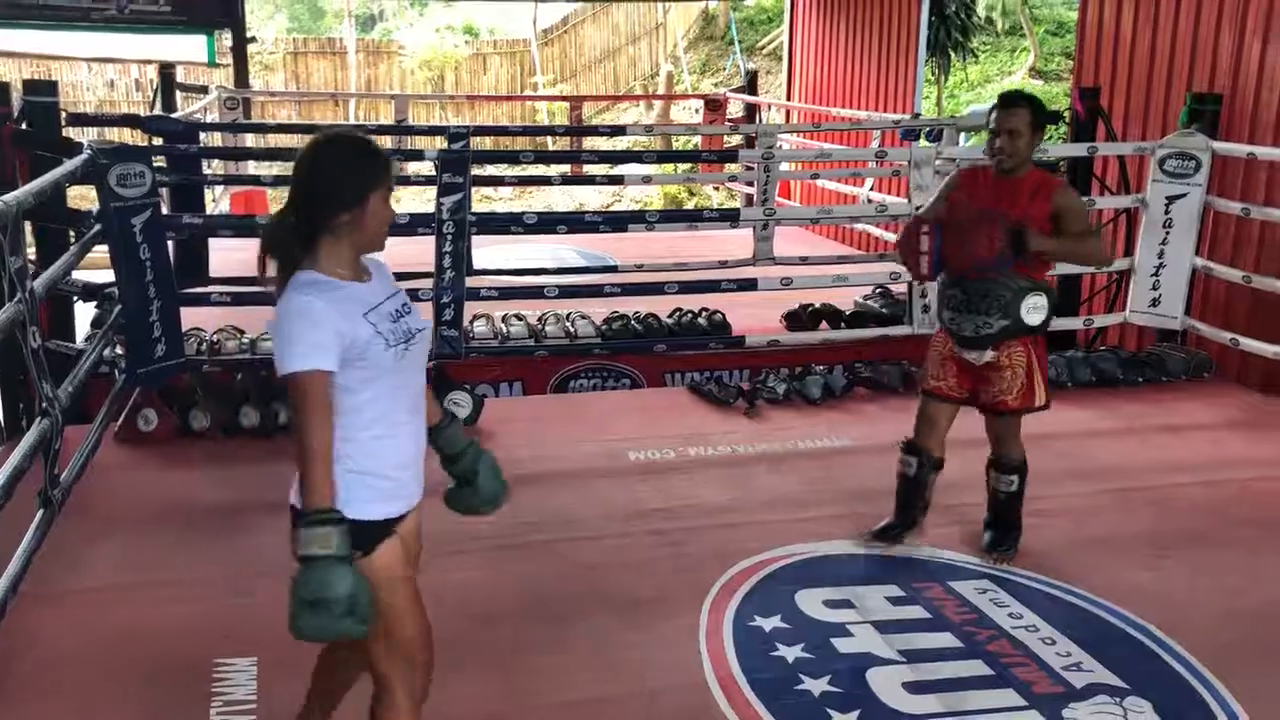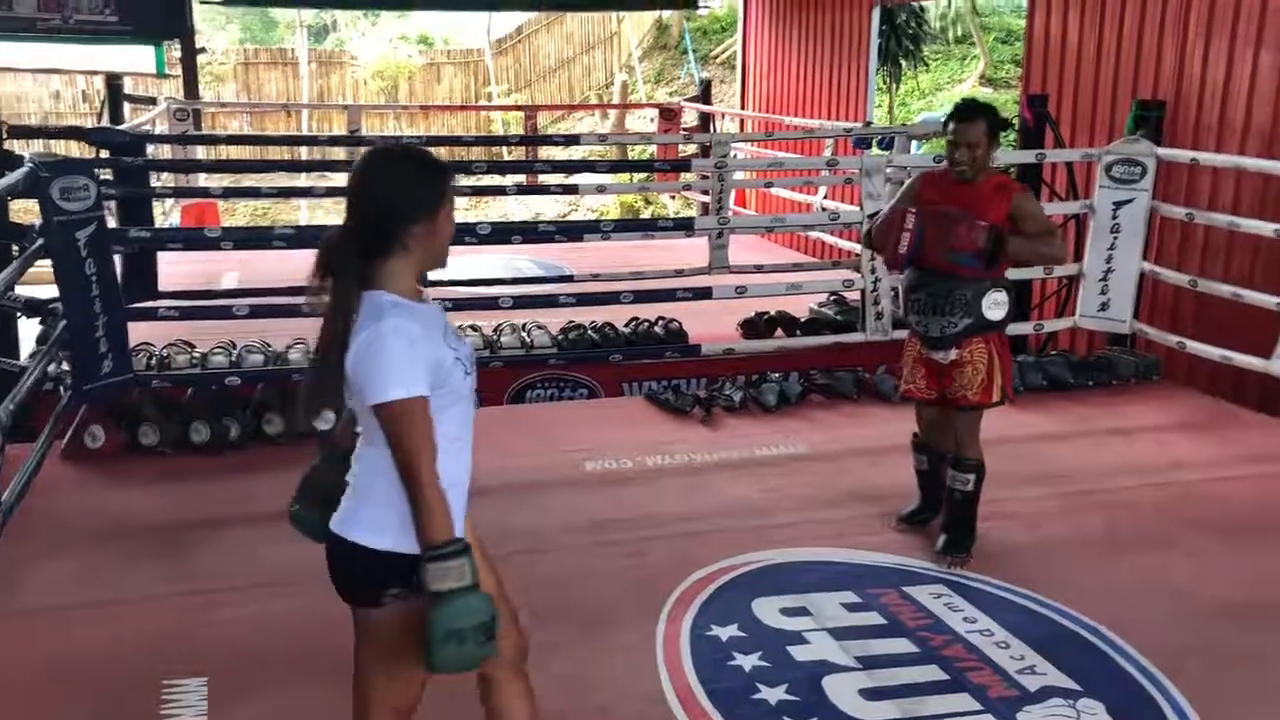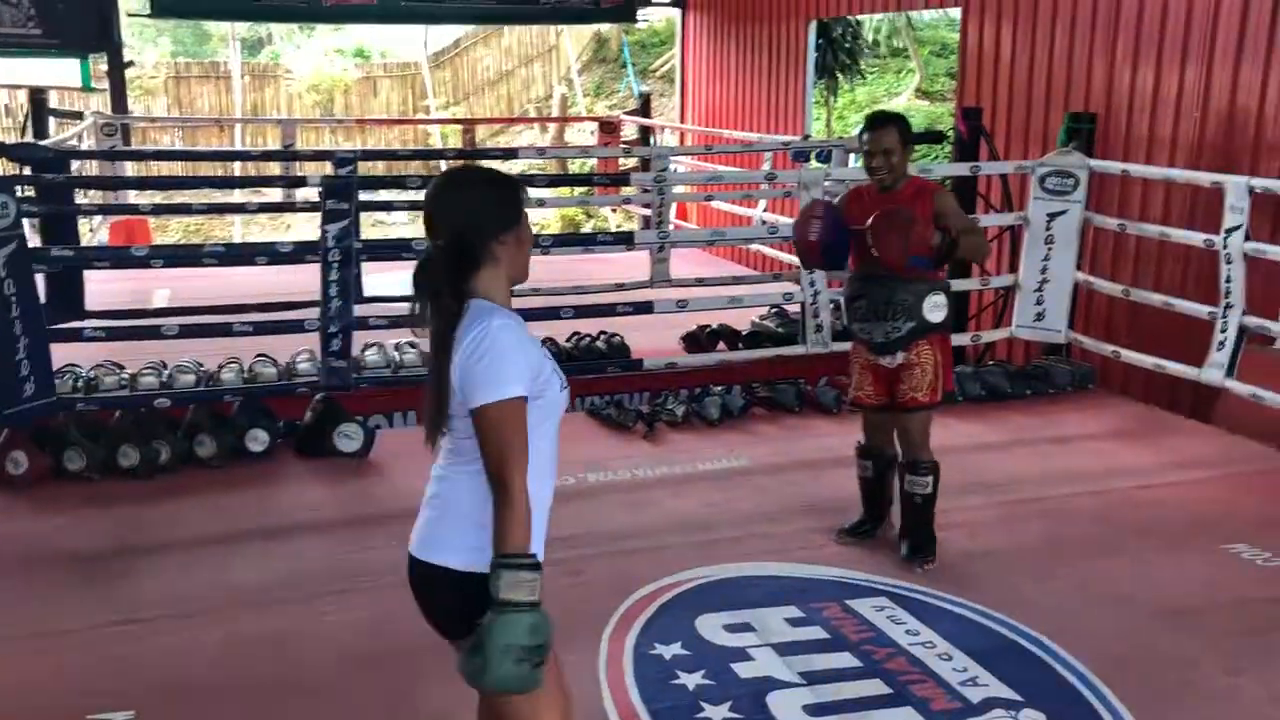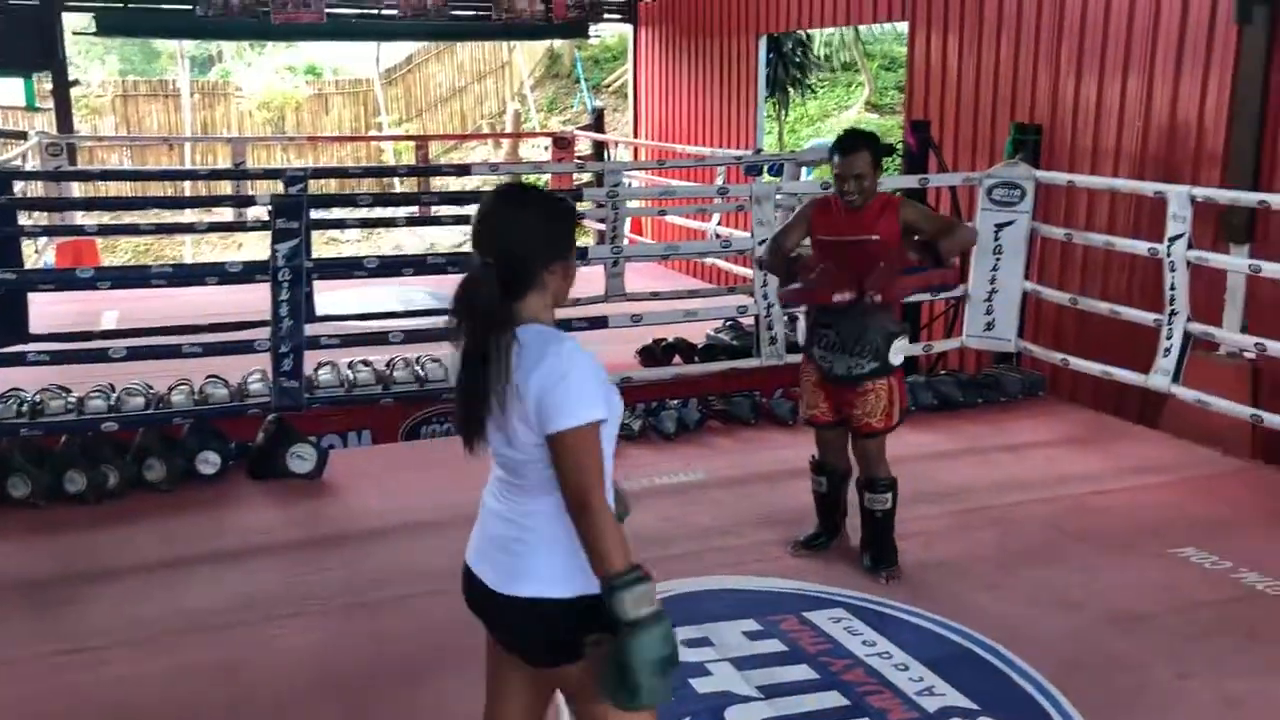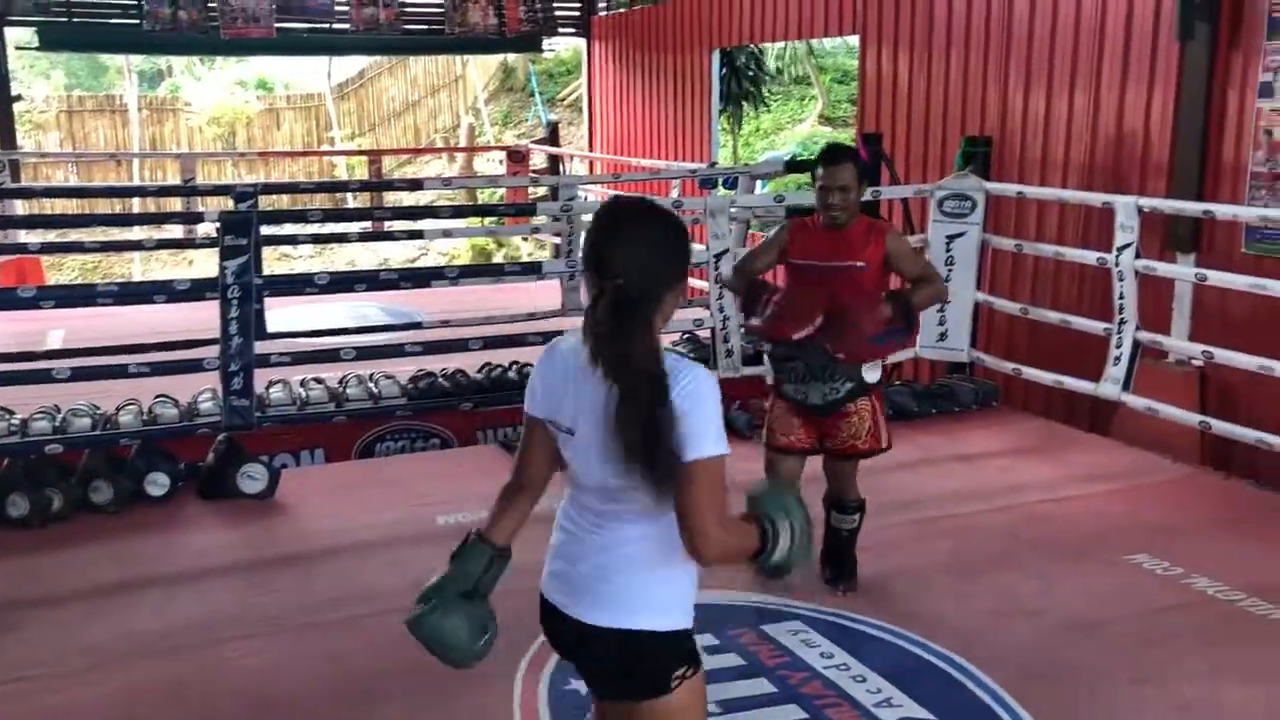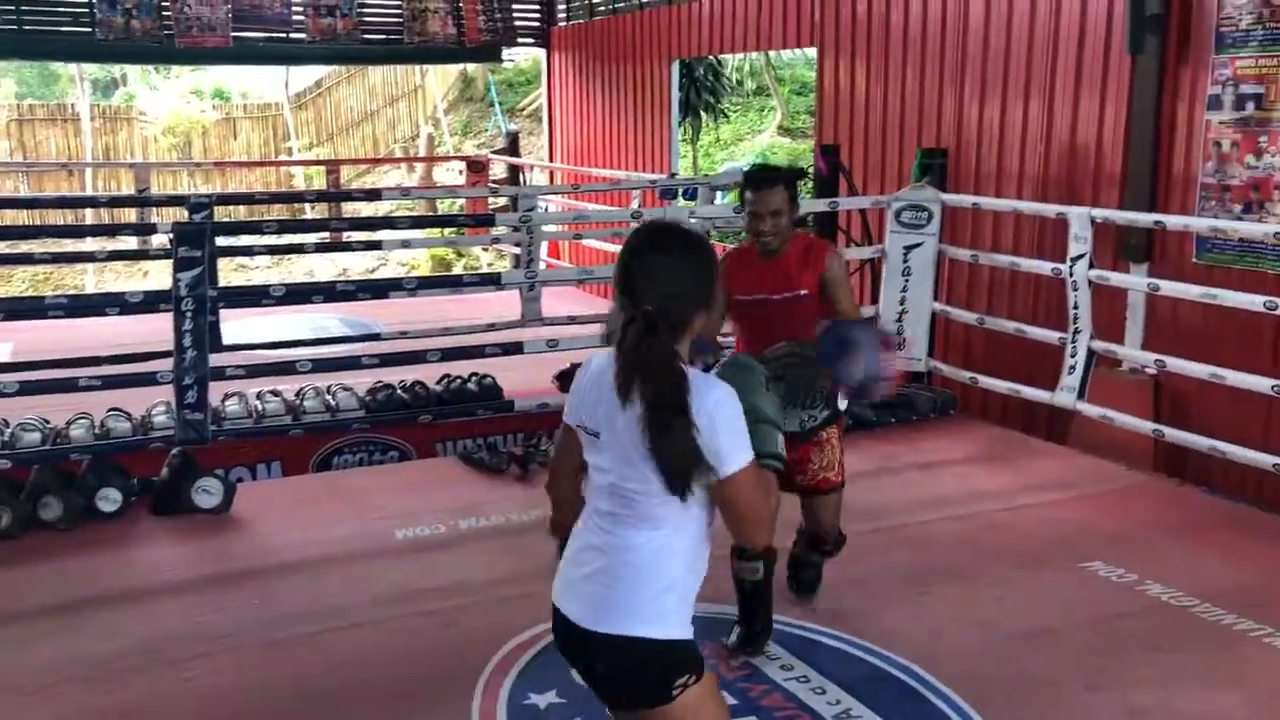
dt=0.4s
person 1, frame 1
left shoulder: (376, 275)
right shoulder: (310, 308)
right elbow: (312, 444)
left wrist: (455, 446)
right wrist: (320, 552)
left hip: (400, 498)
right hip: (353, 515)
left knee: (364, 638)
right knee: (406, 663)
person 1, frame 2
left shoulder: (403, 302)
right shoulder: (391, 332)
right elbow: (420, 475)
right wrist: (451, 584)
left hip: (435, 524)
right hip: (391, 549)
left knee: (505, 656)
person 1, frame 3
left shoulder: (471, 321)
right shoulder: (498, 337)
right elbow: (509, 483)
right wrist: (516, 596)
left hip: (468, 557)
right hip: (473, 570)
person 1, frame 4
left shoulder: (488, 344)
right shoulder: (561, 361)
right elbow: (588, 505)
right wrist: (637, 610)
left hip: (494, 574)
right hip: (553, 594)
person 1, frame 5
left shoulder: (558, 363)
right shoulder: (687, 387)
left elbow: (525, 485)
right elbow: (710, 539)
left wrist: (471, 571)
right wrist: (773, 532)
left hip: (564, 602)
right hip: (639, 627)
person 1, frame 6
left shoulder: (593, 375)
right shoulder: (708, 401)
right elbow: (756, 530)
right wrist: (771, 433)
left hip: (576, 611)
right hip: (641, 634)
person 2, frame 1
left shoulder: (1054, 195)
right shoulder: (964, 182)
left elbow: (1100, 252)
right elbow: (922, 226)
left wrist: (1037, 242)
right wrist: (918, 246)
left hip: (1011, 337)
right hip: (955, 330)
left knee: (1004, 436)
right knee: (928, 423)
left ankle: (1003, 526)
right ankle: (906, 516)
person 2, frame 2
left shoulder: (1011, 196)
right shoulder: (924, 185)
left elbow: (1056, 250)
right elbow: (877, 231)
left wrist: (1000, 244)
right wrist: (889, 238)
left hip: (974, 336)
right hip: (923, 330)
left knee: (963, 433)
right knee: (928, 426)
left ankle: (960, 529)
right ankle: (932, 501)
person 2, frame 3
left shoulder: (932, 197)
right shoulder: (852, 201)
left elbow: (981, 247)
left wrist: (943, 243)
left hip: (919, 339)
left knee: (914, 437)
right knee: (874, 432)
left ankle: (919, 534)
right ankle: (874, 513)
person 2, frame 4
left shoulder: (898, 212)
right shoulder: (816, 212)
left elbow: (964, 234)
right elbow: (772, 255)
left wrist: (917, 255)
right wrist: (803, 272)
left hip: (873, 360)
right hip: (823, 355)
left knee: (871, 454)
right knee: (828, 447)
left ankle: (879, 545)
right ankle: (829, 525)
person 2, frame 5
left shoulder: (882, 238)
right shoulder: (793, 233)
left elbow: (936, 285)
right elbow: (739, 276)
left wrist: (886, 308)
right wrist: (769, 299)
left hip: (850, 381)
right hip: (794, 376)
left knee: (842, 479)
right knee: (780, 477)
left ankle: (839, 559)
person 2, frame 6
left shoulder: (823, 258)
right shoulder: (731, 266)
left elbow: (848, 327)
right elbow: (705, 329)
left hip: (815, 407)
left knee: (824, 525)
left ankle: (805, 562)
right ankle: (754, 623)
